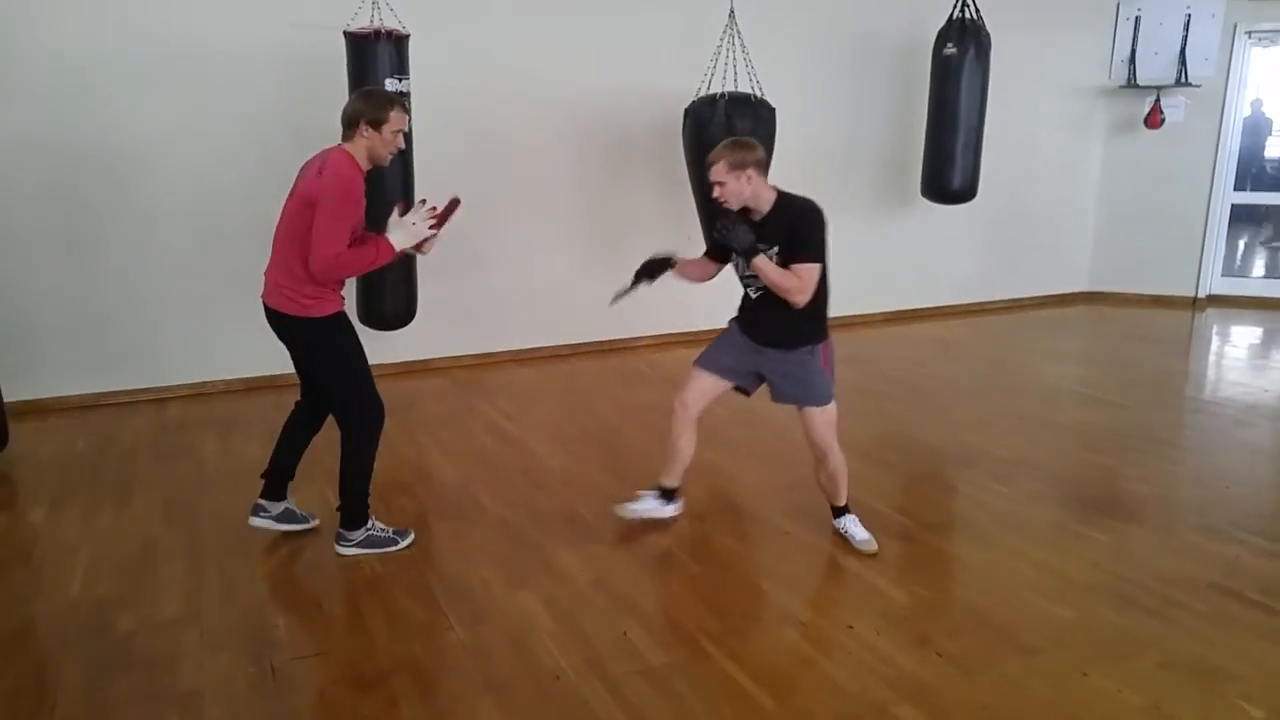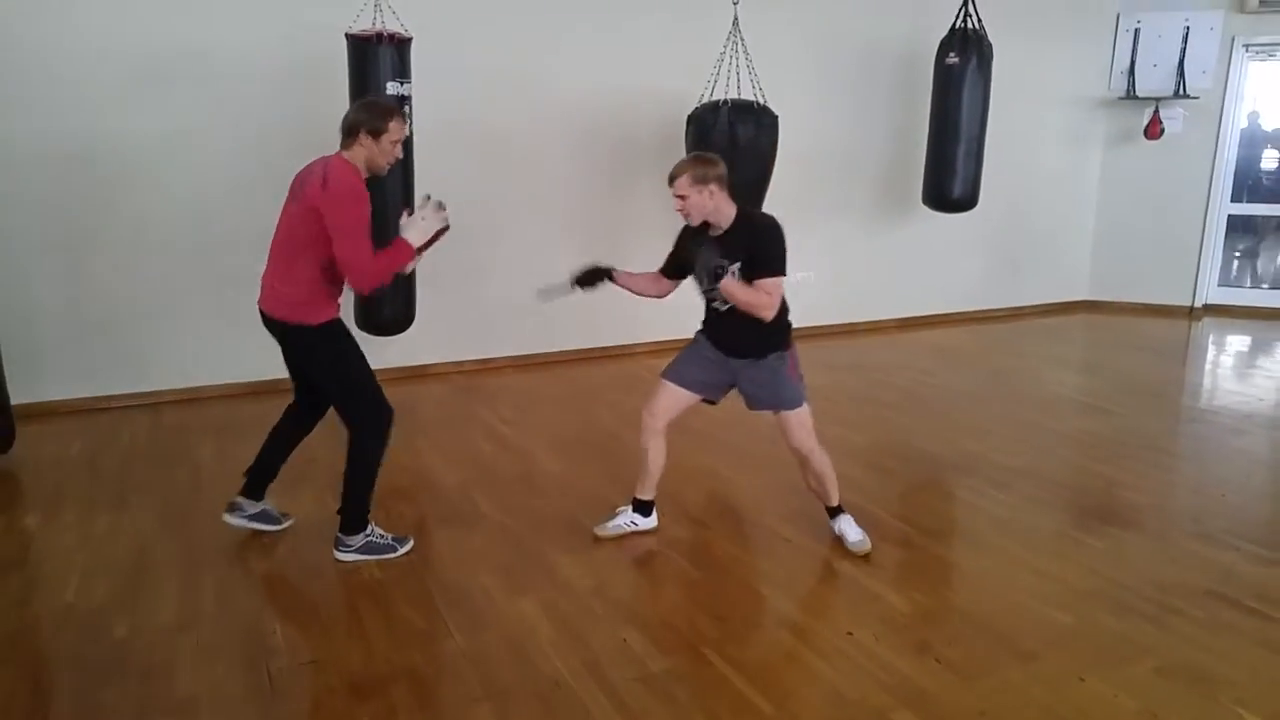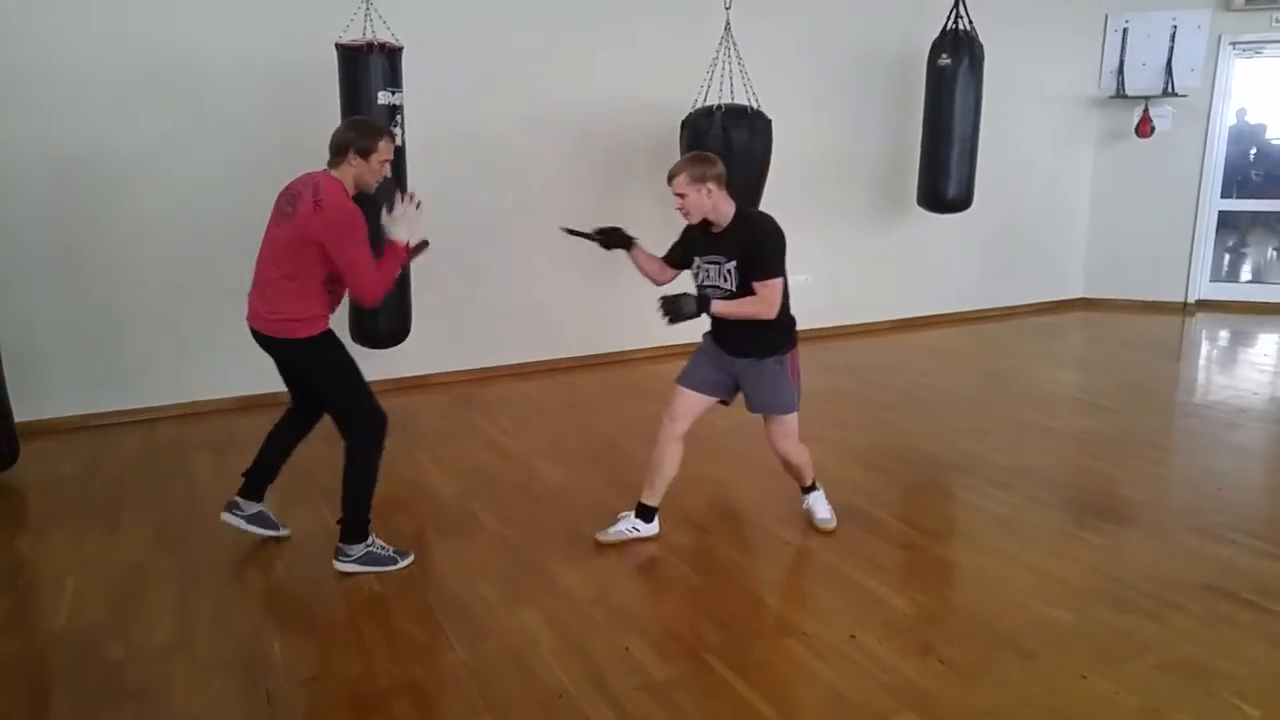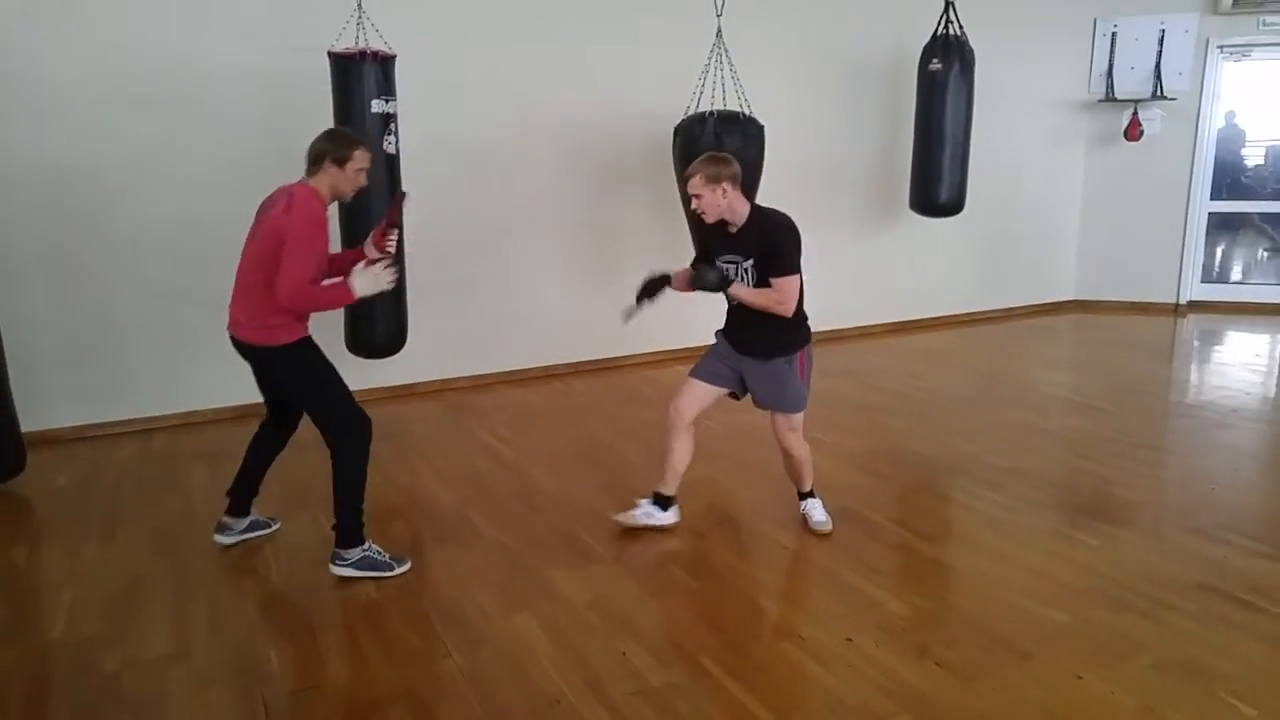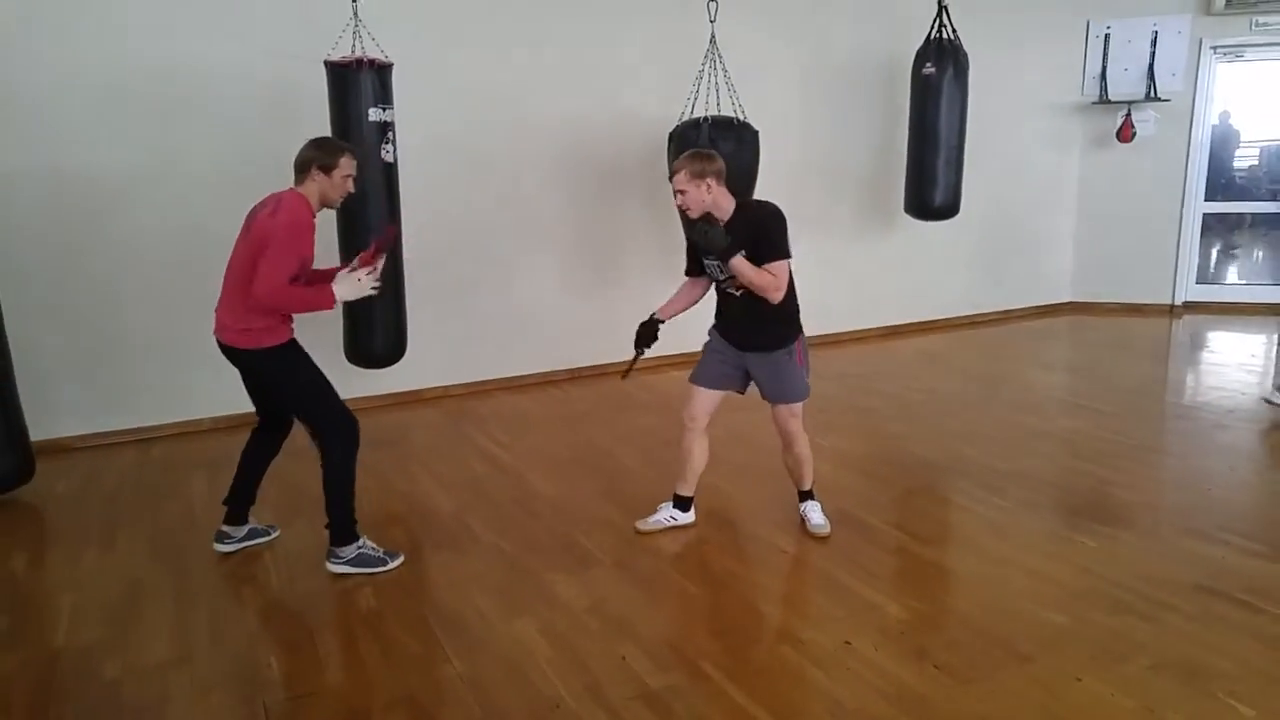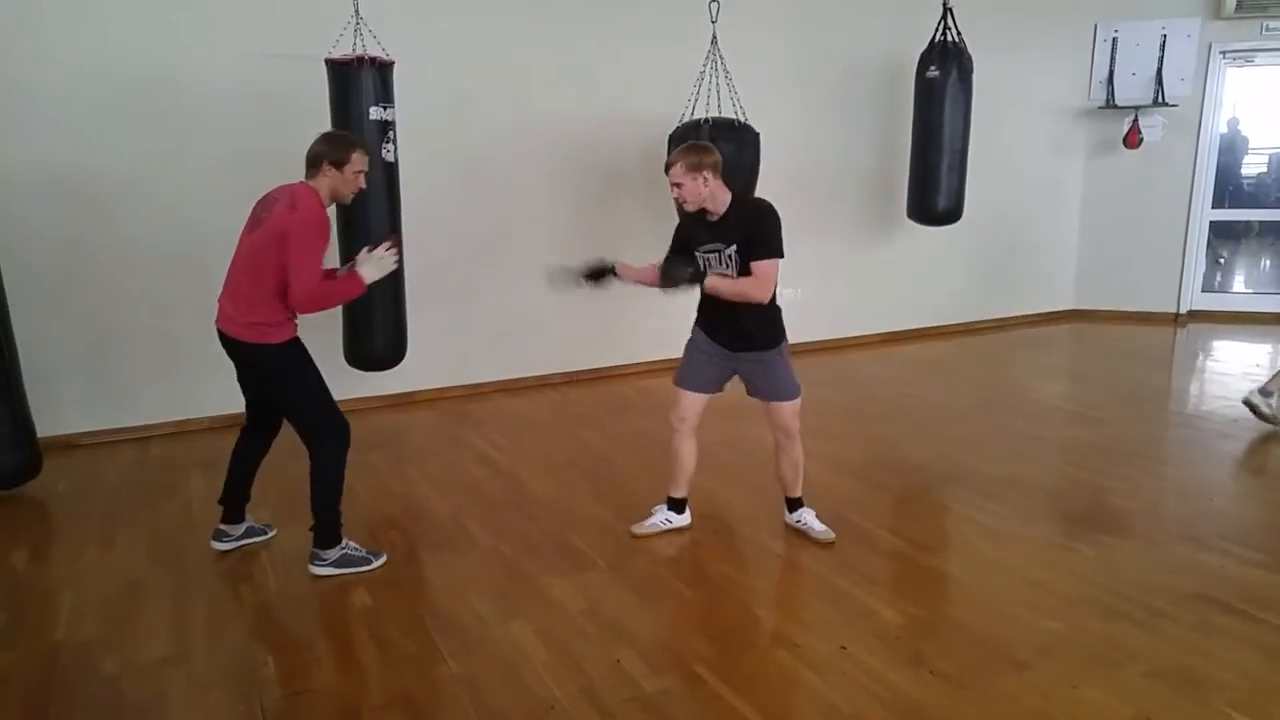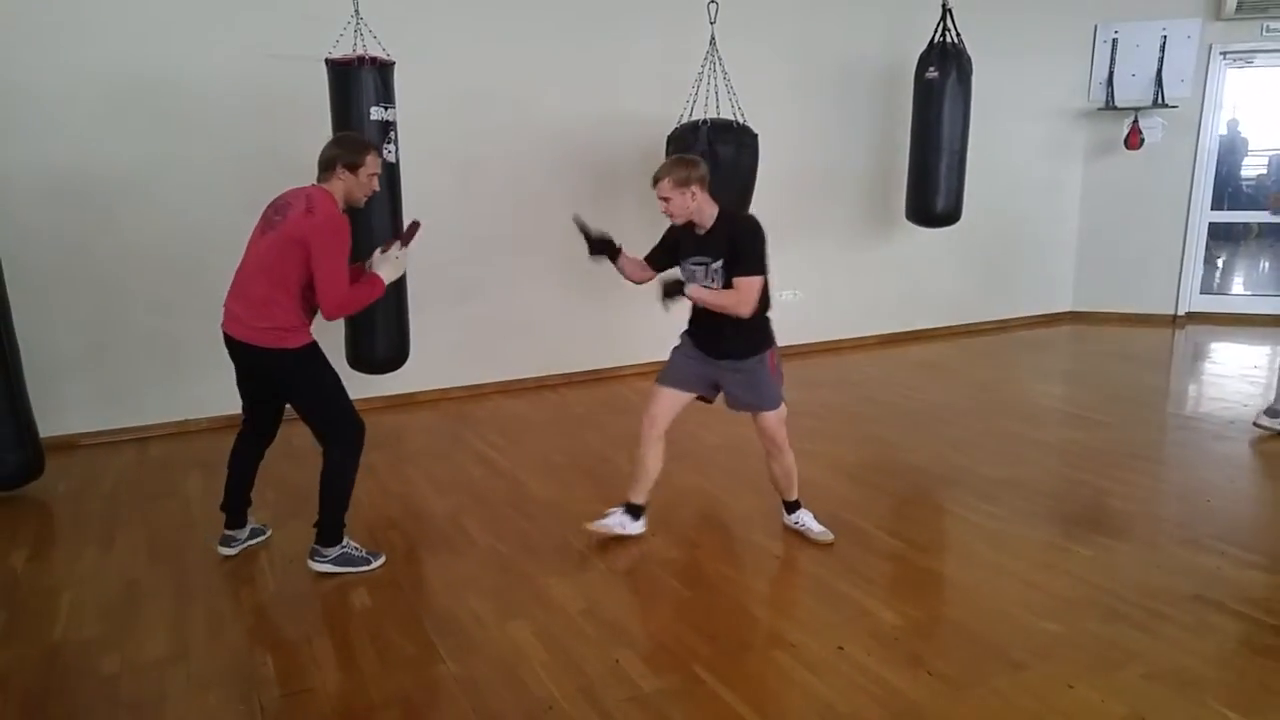
dt=0.2s
person 1, frame 1
left shoulder: (330, 164)
right shoulder: (343, 181)
right elbow: (326, 265)
left wrist: (398, 238)
right wrist: (392, 244)
left hip: (288, 305)
right hip: (310, 311)
left knee: (317, 401)
right knee: (364, 414)
left ankle: (272, 502)
right ankle: (354, 528)
person 1, frame 2
left shoulder: (320, 172)
right shoulder: (347, 190)
right elbow: (362, 278)
left wrist: (392, 251)
right wrist: (411, 240)
left hip: (283, 310)
right hip: (307, 318)
left knee: (309, 404)
right knee: (372, 418)
left ankle: (249, 501)
right ankle: (353, 534)
person 1, frame 3
left shoulder: (306, 187)
right shoulder: (340, 210)
right elbow: (369, 293)
left wrist: (388, 250)
right wrist: (399, 242)
left hip: (270, 322)
right hip: (298, 330)
left knee: (308, 407)
right knee: (368, 425)
left ankle: (246, 502)
right ankle: (353, 544)
person 1, frame 4
left shoulder: (289, 198)
right shoulder: (309, 214)
right elbow: (290, 295)
left wrist: (364, 254)
right wrist: (353, 289)
left hip: (252, 333)
right hip: (276, 338)
left knee: (283, 416)
right knee: (352, 429)
left ankle: (235, 517)
right ankle: (350, 548)
person 1, frame 5
left shoulder: (279, 205)
right shoulder: (295, 219)
right elbow: (270, 293)
left wrist: (345, 273)
right wrist: (335, 293)
left hip: (239, 337)
right hip: (262, 342)
left knee: (274, 424)
right knee: (340, 432)
left ankle: (234, 526)
right ankle: (345, 547)
person 1, frame 6
left shoulder: (282, 198)
right shoulder: (311, 215)
right elbow: (307, 298)
left wrist: (345, 272)
right wrist: (361, 277)
left hip: (235, 330)
right hip: (266, 338)
left knee: (262, 423)
right knee: (329, 436)
left ankle: (231, 524)
right ankle: (327, 549)
person 1, frame 7
left shoulder: (293, 201)
right shoulder: (329, 220)
right elbow: (334, 305)
left wrist: (364, 270)
right wrist: (381, 277)
left hip: (240, 333)
right hip: (279, 342)
left knee: (258, 426)
right knee: (345, 435)
left ankle: (234, 529)
right ankle: (329, 546)
person 2, frame 1
left shoulder: (803, 216)
right shoulder: (734, 222)
left elbow: (799, 293)
right elbow: (706, 267)
left wrist: (750, 250)
right wrist: (670, 264)
left hip: (800, 345)
right hip: (747, 334)
left knee: (824, 441)
right knee: (684, 407)
left ankle: (843, 517)
right ankle: (665, 497)
person 2, frame 2
left shoulder: (763, 231)
right shoulder: (693, 237)
left elbow: (768, 307)
right elbow: (662, 285)
left wrist: (720, 271)
right wrist: (611, 275)
left hip: (767, 353)
right hip: (713, 346)
left knee: (804, 444)
right knee: (653, 418)
left ankle: (839, 517)
right ankle: (641, 512)
person 2, frame 3
left shoulder: (761, 230)
right shoulder: (695, 233)
left elbow: (768, 307)
right elbow: (663, 272)
left wrist: (703, 305)
right wrist: (629, 245)
left hip: (770, 353)
right hip: (720, 348)
left knee: (784, 443)
right knee: (672, 426)
left ankle: (812, 491)
right ankle: (644, 518)
person 2, frame 4
left shoulder: (776, 228)
right shoulder: (714, 232)
left elbow: (784, 304)
right elbow: (695, 275)
left wrist: (725, 285)
right wrist: (667, 280)
left hip: (781, 351)
right hip: (732, 344)
left knee: (789, 439)
right knee: (680, 413)
left ankle: (808, 499)
right ankle: (662, 507)
person 2, frame 5
left shoulder: (766, 218)
right shoulder: (700, 231)
left elbow: (775, 290)
right elbow: (696, 284)
left wrist: (727, 255)
right wrist: (657, 319)
left hip: (777, 343)
right hip: (726, 339)
left knee: (790, 430)
right knee: (693, 420)
left ankle: (807, 503)
right ankle: (681, 507)
person 2, frame 6
left shoulder: (759, 215)
right shoulder: (690, 225)
left elbow: (762, 289)
right elbow: (666, 274)
left wrist: (702, 279)
right wrist: (615, 270)
left hip: (762, 343)
right hip: (710, 339)
left knee: (788, 429)
right knee: (681, 422)
left ankle: (797, 511)
right ankle: (677, 510)
person 2, frame 7
left shoulder: (744, 231)
right shoulder: (679, 235)
left elbow: (743, 305)
right elbow: (642, 272)
left wrist: (687, 289)
right wrist: (615, 253)
left hip: (748, 352)
right hip: (697, 347)
left knee: (775, 440)
right knee: (653, 425)
left ankle: (795, 513)
right ankle: (631, 515)
